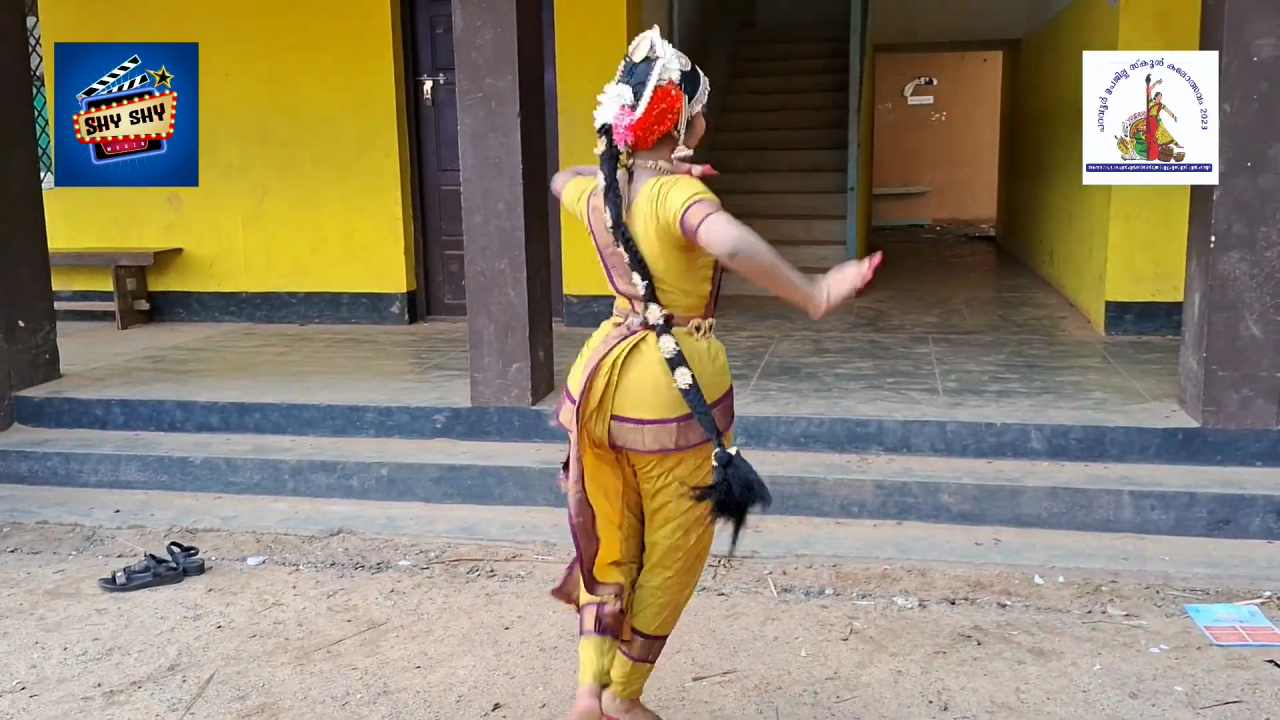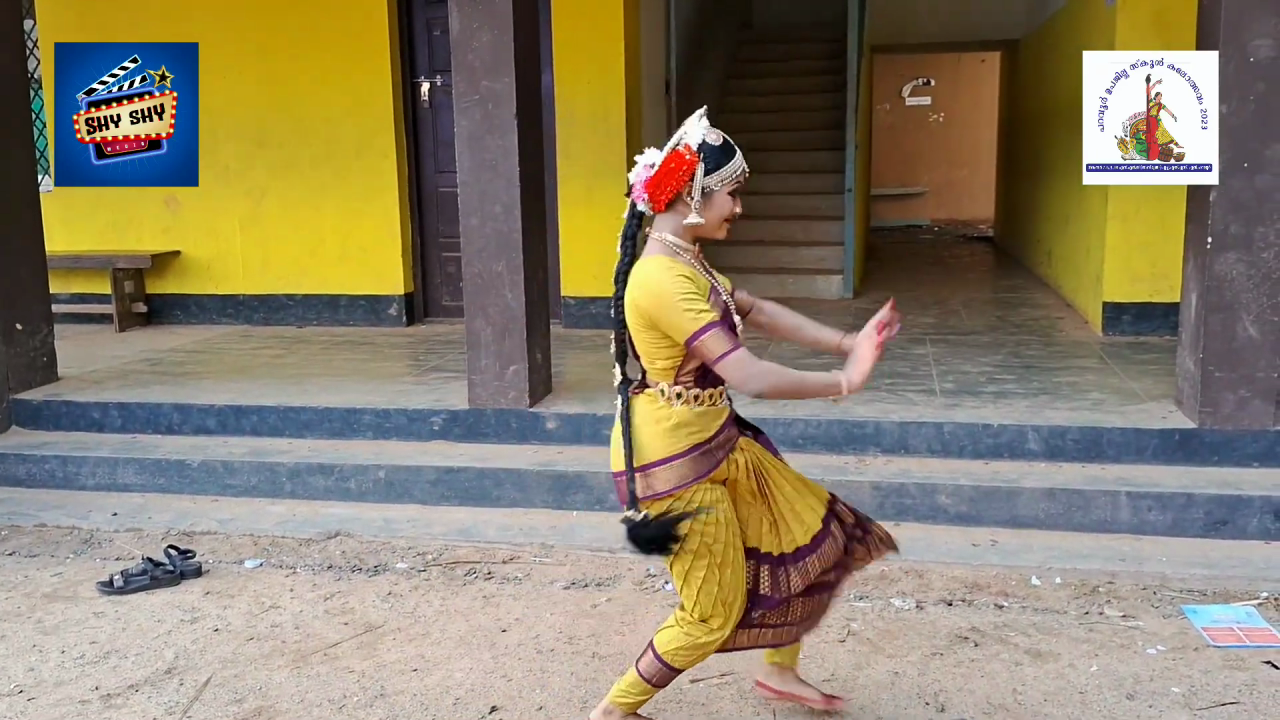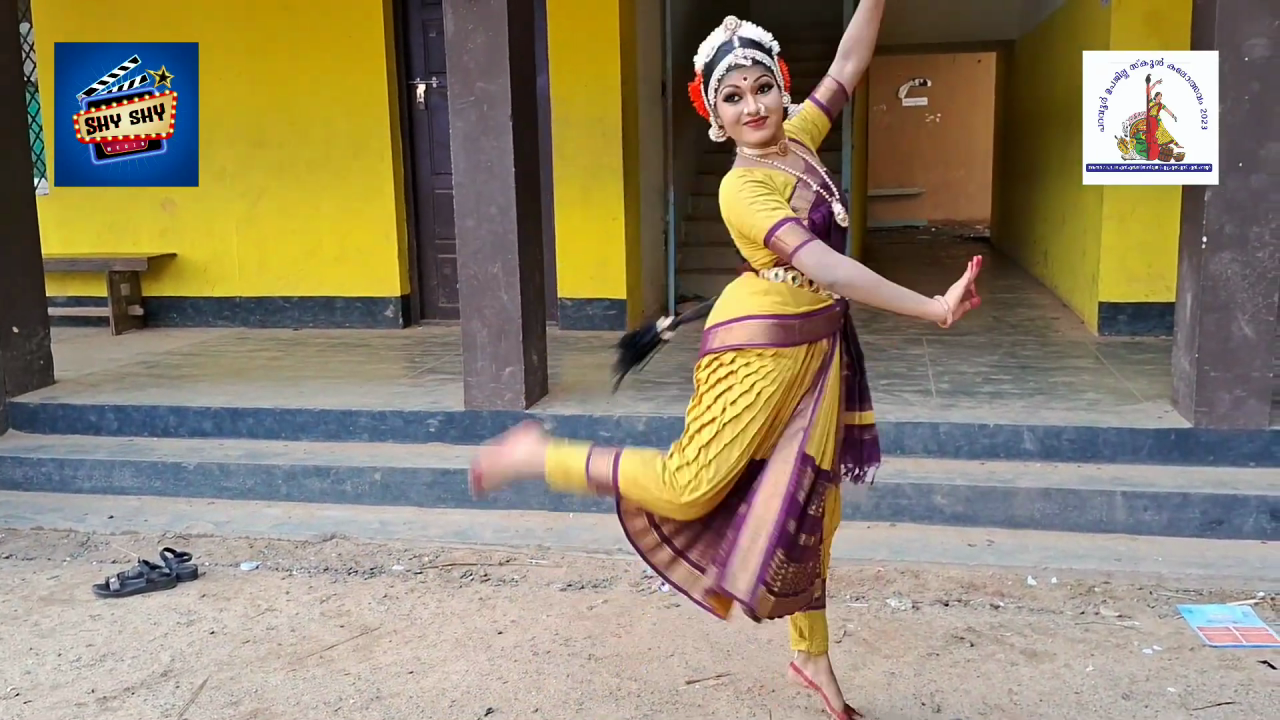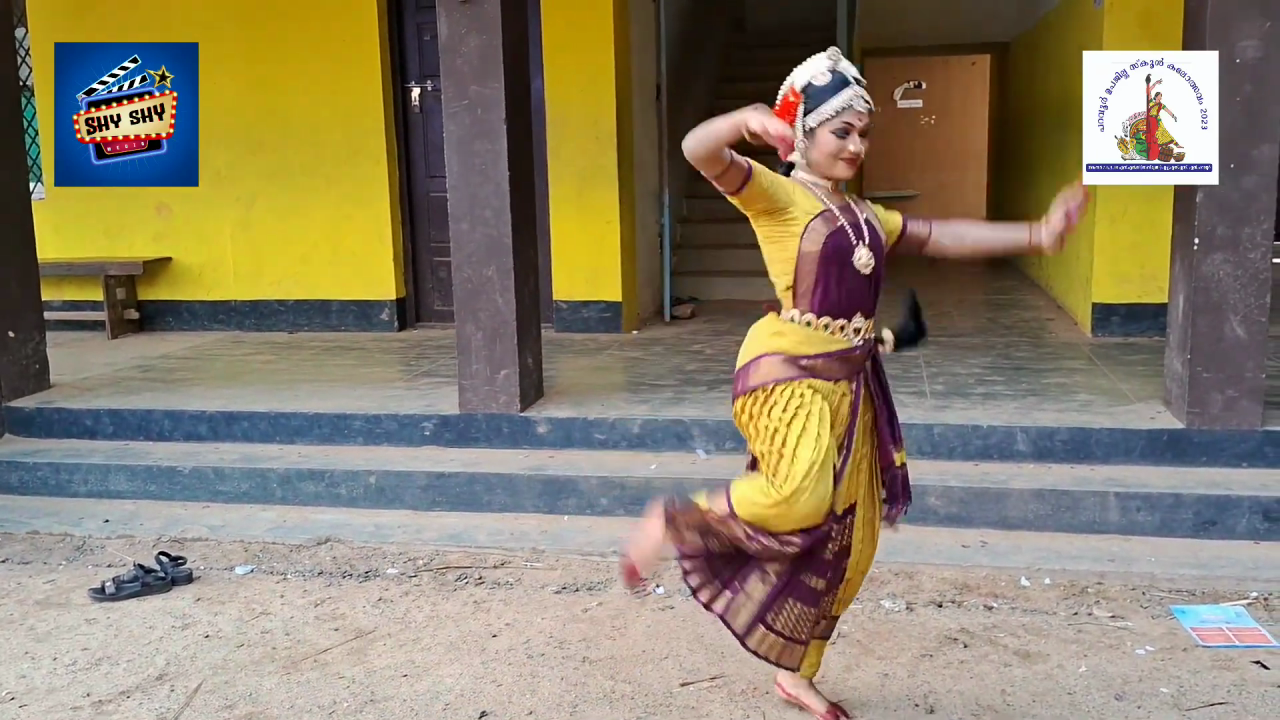
dt=0.3s
person 1, frame 1
left shoulder: (600, 193)
right shoulder: (681, 196)
left elbow: (563, 182)
right elbow: (726, 242)
right wrist: (813, 292)
left hip: (604, 378)
right hip: (673, 393)
left knee: (614, 542)
right knee: (674, 557)
person 1, frame 2
left shoulder: (681, 262)
right shoulder: (667, 282)
left elbow: (758, 311)
right elbow: (747, 374)
left wrist: (848, 343)
right wrist: (842, 380)
left hip: (709, 436)
right hip: (674, 451)
left knee: (811, 526)
right knee: (715, 609)
left ankle: (780, 671)
person 1, frame 3
left shoulder: (797, 144)
right shoulder: (743, 186)
left elbow: (846, 68)
right elbow: (815, 261)
right wrist: (932, 308)
left hip: (816, 347)
right hip: (760, 342)
left knee: (809, 505)
right knee: (672, 483)
left ankle: (813, 657)
right ankle: (536, 454)
person 1, frame 4
left shoulder: (861, 214)
right shoulder: (774, 197)
left elbow: (941, 239)
right elbow: (697, 148)
left wrist: (1033, 235)
right wrist: (747, 121)
left hip: (852, 382)
right hip: (791, 373)
left knee: (850, 541)
right knee: (794, 500)
right ankle: (674, 521)
